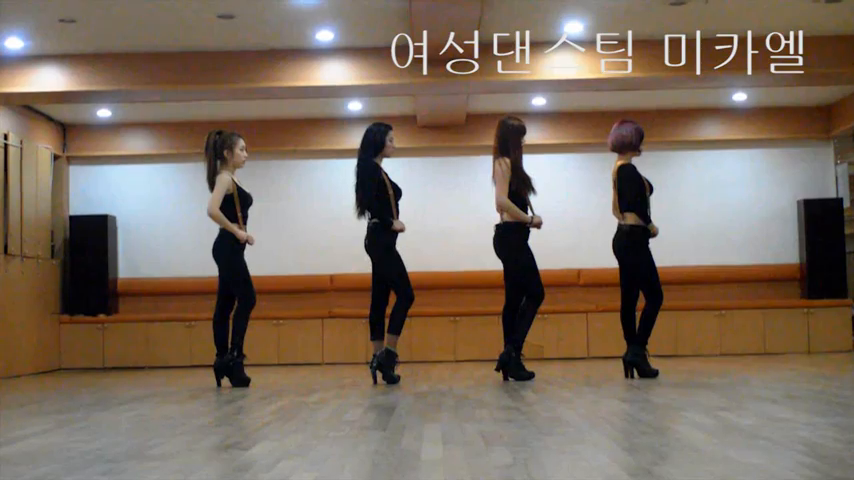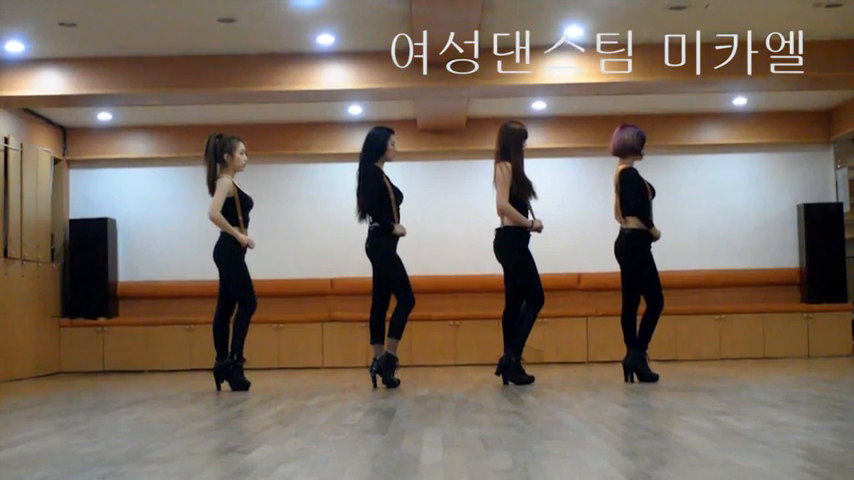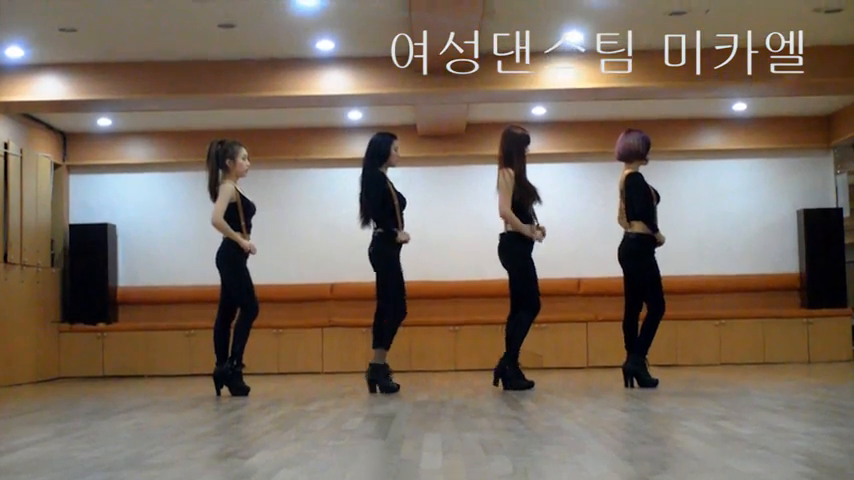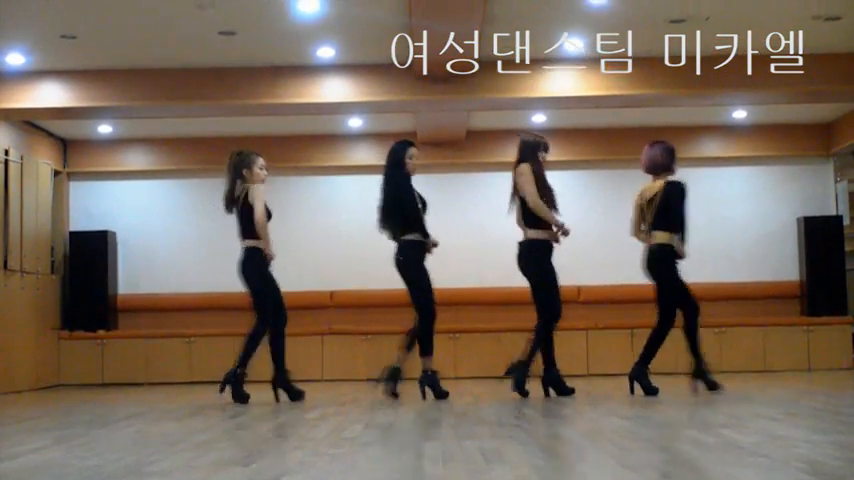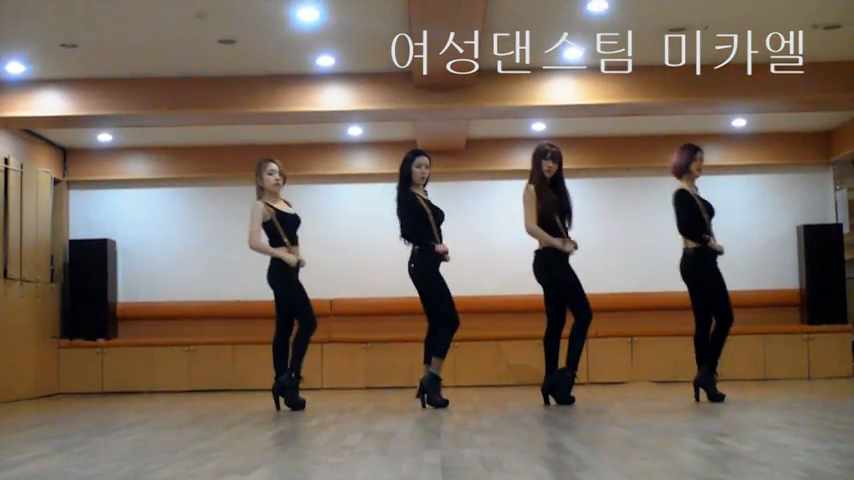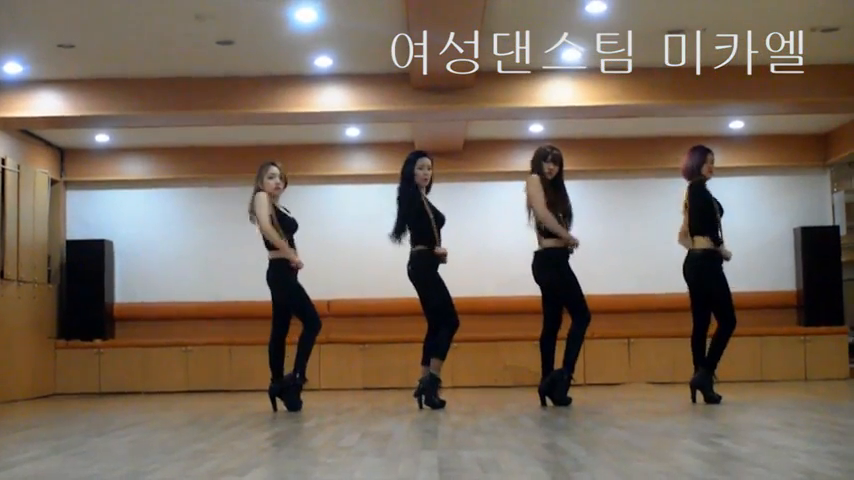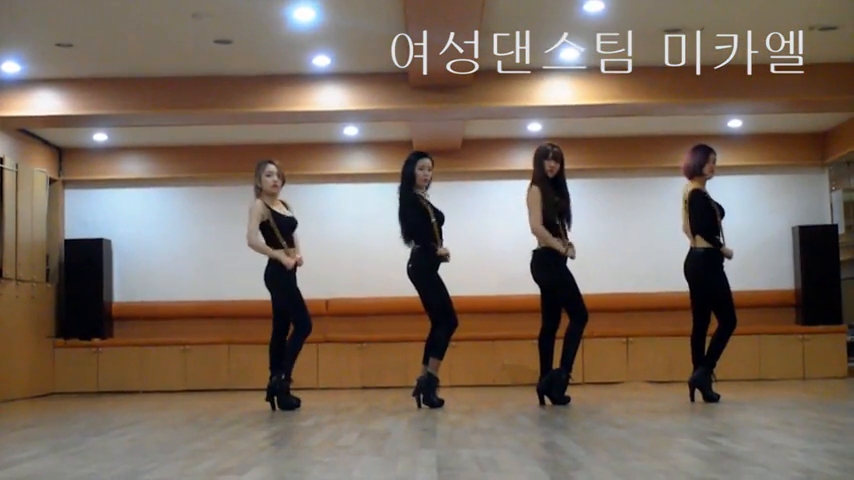
dt=0.5s
person 1, frame 1
left shoulder: (508, 163)
right shoulder: (504, 162)
left elbow: (508, 202)
right elbow: (502, 201)
left wrist: (528, 218)
right wrist: (530, 219)
left hip: (512, 237)
right hip: (511, 237)
left knee: (515, 298)
right knee: (535, 294)
left ankle: (511, 357)
right ankle: (511, 352)
person 1, frame 2
left shoulder: (510, 167)
right shoulder: (505, 166)
left elbow: (508, 206)
right elbow: (503, 205)
left wrist: (528, 223)
right wrist: (531, 224)
left hip: (512, 241)
right hip: (511, 241)
left knee: (515, 302)
right knee: (535, 298)
left ankle: (511, 361)
right ankle: (512, 356)
person 1, frame 3
left shoulder: (514, 173)
right shoulder: (508, 172)
right elbow: (505, 211)
left wrist: (534, 227)
right wrist: (530, 233)
left hip: (517, 246)
right hip: (515, 246)
left knee: (519, 308)
right knee: (530, 305)
left ankle: (510, 367)
right ankle: (508, 363)
person 1, frame 4
left shoulder: (531, 176)
right shoulder: (524, 169)
right elbow: (534, 202)
left wrist: (550, 231)
right wrist: (558, 223)
left hip: (537, 251)
right hip: (535, 251)
left knee: (547, 314)
right knee: (551, 312)
left ankle: (550, 373)
right ankle: (522, 366)
person 1, frame 5
left shoulder: (554, 190)
right shoulder: (533, 189)
right elbow: (531, 226)
left wrist: (567, 241)
right wrist: (561, 245)
left hip: (553, 261)
right hip: (551, 261)
left knee: (555, 322)
right knee: (583, 314)
left ankle: (552, 382)
right ankle: (567, 373)
person 1, frame 6
left shoulder: (554, 189)
right shoulder: (534, 181)
left elbow: (549, 222)
right elbow: (542, 214)
left wrist: (566, 240)
right wrist: (568, 237)
left hip: (550, 261)
right hip: (551, 260)
left knee: (552, 323)
right knee: (581, 316)
left ankle: (549, 382)
right ankle: (564, 374)
person 1, frame 7
left shoulder: (555, 189)
right shoulder: (536, 189)
left elbow: (557, 226)
right elbow: (536, 227)
left wrist: (566, 244)
right wrist: (563, 249)
left hip: (551, 261)
right hip: (548, 261)
left knee: (550, 322)
right knee: (579, 315)
left ankle: (547, 381)
right ankle: (561, 374)
person 2, frame 1
left shoulder: (378, 170)
right shoulder: (370, 168)
left elbow: (384, 203)
right elbow: (370, 203)
left wrist: (394, 222)
right wrist: (391, 223)
left hip: (382, 240)
right hip: (380, 239)
left knee: (380, 299)
right knee: (405, 294)
left ankle: (379, 356)
right ankle: (387, 353)
person 2, frame 2
left shoulder: (379, 174)
right shoulder: (372, 172)
left elbow: (384, 207)
right elbow: (371, 207)
left wrist: (394, 227)
right wrist: (392, 227)
left hip: (382, 244)
right hip: (381, 243)
left knee: (380, 303)
right knee: (406, 299)
left ankle: (379, 360)
right ankle: (387, 357)
person 2, frame 3
left shoulder: (382, 180)
right shoulder: (376, 178)
right elbow: (375, 213)
left wrist: (399, 233)
right wrist: (395, 234)
left hip: (386, 249)
right hip: (384, 249)
left knee: (386, 308)
right knee: (397, 308)
left ankle: (378, 367)
right ankle: (378, 366)
person 2, frame 4
left shoulder: (400, 187)
right shoulder: (402, 183)
right elbow: (412, 217)
left wrist: (424, 240)
right wrist: (428, 238)
left hip: (411, 253)
right hip: (410, 254)
left knee: (426, 314)
right knee: (425, 315)
left ankle: (424, 372)
right ankle: (398, 370)
person 2, frame 5
left shoulder: (424, 197)
right shoulder: (407, 197)
left elbow: (431, 229)
right elbow: (408, 232)
left wrist: (440, 248)
right wrist: (433, 247)
left hip: (428, 264)
right hip: (423, 263)
left knee: (436, 323)
right knee: (449, 320)
left ankle: (428, 381)
right ankle: (432, 379)
person 2, frame 6
left shoulder: (423, 199)
right shoulder: (411, 194)
left elbow: (432, 227)
right elbow: (412, 225)
left wrist: (438, 250)
right wrist: (434, 248)
left hip: (426, 265)
right hip: (423, 265)
left knee: (437, 323)
right knee: (449, 321)
left ankle: (425, 382)
right ankle: (431, 381)
person 2, frame 7
left shoulder: (424, 199)
right shoulder: (411, 198)
left elbow: (432, 229)
right elbow: (412, 231)
left wrist: (441, 250)
right wrist: (435, 250)
left hip: (426, 265)
right hip: (423, 265)
left knee: (440, 323)
right knee: (447, 321)
left ankle: (424, 382)
right ankle: (429, 380)
person 3, frame 1
left shoulder: (620, 168)
right shoulder: (627, 168)
right elbow: (635, 203)
left wrist: (644, 226)
right wrist: (651, 226)
left hip: (625, 238)
right hip: (633, 239)
left knee: (630, 298)
right knee: (654, 296)
left ankle: (633, 351)
right ankle: (637, 350)
person 3, frame 2
left shoulder: (622, 172)
right shoulder: (629, 172)
right elbow: (638, 207)
left wrist: (645, 229)
right wrist: (653, 230)
left hip: (627, 242)
right hip: (635, 243)
left knee: (630, 303)
right knee: (655, 301)
left ankle: (633, 355)
right ankle: (637, 354)
person 3, frame 3
left shoulder: (627, 177)
right shoulder: (635, 177)
right elbow: (643, 211)
left wrist: (646, 232)
right wrist: (657, 234)
left hip: (631, 246)
right hip: (639, 248)
left knee: (633, 308)
right knee: (656, 306)
left ankle: (633, 360)
right ankle: (637, 360)
person 3, frame 4
left shoulder: (644, 192)
right shoulder: (673, 187)
left elbow: (636, 230)
right elbow: (677, 218)
left wrist: (654, 241)
right wrist: (679, 246)
left hip: (654, 256)
right hip: (663, 257)
left knee: (690, 308)
right knee: (669, 317)
left ankle: (696, 368)
right ankle: (641, 369)
person 3, frame 5
left shoulder: (693, 192)
right shoulder: (682, 194)
right elbow: (685, 228)
left wrist: (709, 242)
right wrist: (711, 243)
left hip: (699, 261)
right hip: (698, 261)
left knee: (703, 322)
right knee: (724, 317)
left ankle: (705, 375)
right ankle: (706, 373)
person 3, frame 6
left shoulder: (694, 191)
right shoulder: (698, 187)
left elbow: (684, 234)
right elbow: (707, 223)
right wrist: (722, 248)
left hip: (694, 262)
right hip: (705, 262)
left knee: (701, 323)
right knee: (727, 321)
left ankle: (701, 377)
right ankle: (704, 374)
person 3, frame 7
left shoulder: (693, 192)
right shoulder: (697, 193)
right elbow: (703, 228)
right wrist: (723, 248)
left hip: (697, 261)
right hip: (706, 261)
left knee: (700, 322)
right knee: (727, 320)
left ankle: (700, 376)
right ankle: (703, 372)
person 4, frame 1
left shoulder: (229, 179)
right shoulder: (224, 178)
right elbow: (212, 210)
left wrist: (241, 234)
right wrist: (237, 232)
left hip: (230, 248)
right hip: (228, 247)
left knee: (226, 304)
right knee: (247, 299)
left ankle: (223, 360)
right ankle: (233, 357)
person 4, frame 2
left shoulder: (230, 182)
right shoulder: (225, 181)
right elbow: (214, 213)
left wrist: (241, 237)
right wrist: (238, 235)
left hip: (231, 251)
right hip: (229, 251)
left knee: (226, 308)
right knee: (247, 303)
left ankle: (224, 363)
right ankle: (233, 361)
person 4, frame 3
left shoulder: (231, 188)
right shoulder: (228, 186)
right elbow: (216, 219)
left wrist: (243, 242)
right wrist: (240, 240)
left hip: (233, 256)
right hip: (232, 256)
left knee: (227, 313)
right knee: (249, 309)
left ankle: (224, 368)
right ankle: (232, 367)
person 4, frame 4
left shoulder: (243, 195)
right shoulder: (256, 190)
right elbow: (260, 218)
left wrist: (265, 248)
right wrist: (267, 246)
left hip: (255, 262)
right hip: (255, 262)
left knee: (277, 318)
right knee: (266, 321)
left ankle: (280, 376)
right ankle: (237, 374)
person 4, frame 5
left shoulder: (285, 204)
right shoulder: (261, 205)
right elbow: (254, 242)
left wrist: (297, 256)
right wrist: (283, 255)
left hip: (289, 270)
right hip: (281, 270)
left knee: (284, 329)
right knee: (308, 323)
left ankle: (283, 382)
right ankle: (290, 378)
person 4, frame 6
left shoulder: (282, 209)
right shoulder: (261, 198)
right elbow: (265, 228)
left wrist: (296, 257)
right wrist: (291, 255)
left hip: (286, 272)
right hip: (280, 271)
left knee: (280, 330)
right knee: (312, 322)
left ankle: (278, 384)
right ankle: (296, 377)
person 4, frame 7
left shoulder: (284, 205)
right shoulder: (259, 205)
right elbow: (252, 241)
left wrist: (297, 254)
right wrist: (281, 257)
left hip: (287, 272)
right hip: (277, 272)
left knee: (281, 330)
right knee: (303, 325)
left ankle: (277, 384)
right ankle: (281, 380)
